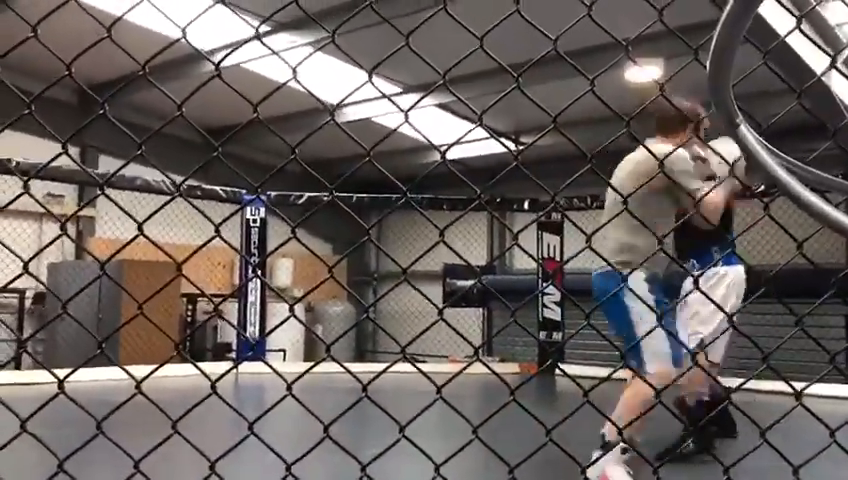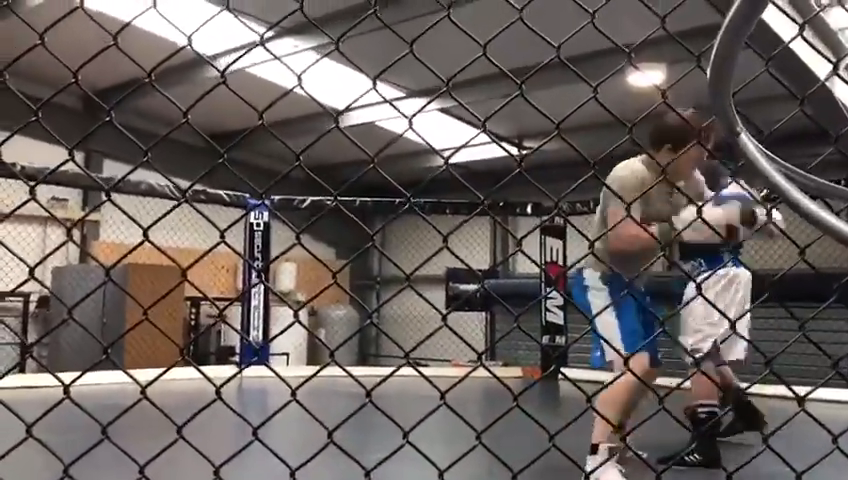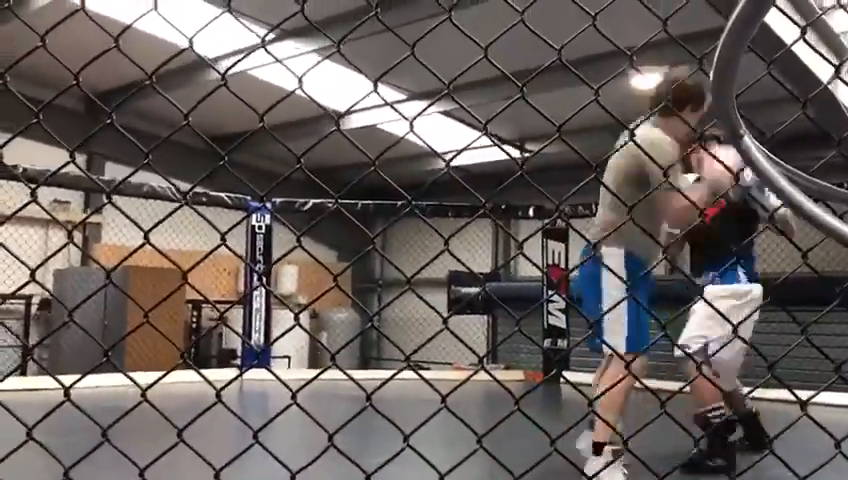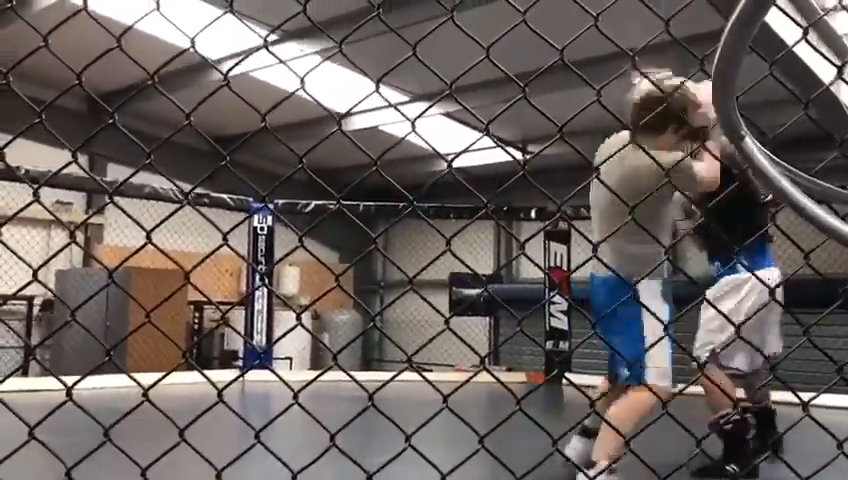
dt=0.2s
person 1, frame 1
left shoulder: (654, 161)
right shoulder: (672, 158)
right elbow: (710, 212)
right wrist: (725, 186)
left hip: (635, 278)
right hip: (626, 278)
left knee: (655, 364)
right knee: (660, 371)
left ankle: (617, 430)
person 1, frame 2
left shoulder: (685, 180)
right shoulder: (631, 176)
left elbow: (700, 227)
right elbow: (623, 241)
right wrist: (672, 230)
left hip: (628, 283)
right hip: (598, 280)
left knee: (641, 365)
right knee: (632, 367)
left ankle: (614, 438)
person 1, frame 3
left shoulder: (647, 134)
right shoulder: (659, 144)
right elbow: (676, 212)
right wrist: (711, 185)
left hip: (619, 259)
right hip: (616, 260)
left knee: (625, 357)
right knee: (625, 358)
left ankle: (599, 438)
person 1, frame 4
left shoulder: (620, 144)
right shoulder: (660, 164)
right elbow: (710, 177)
right wrist: (709, 130)
left hip: (616, 282)
right hip: (632, 287)
left knee: (624, 377)
right knee: (653, 386)
left ankle: (585, 442)
person 2, frame 1
left shoulder: (703, 170)
left hip: (715, 272)
right hip: (705, 272)
left knee: (691, 347)
right knee: (701, 350)
left ankle: (697, 433)
right ankle: (719, 418)
person 2, frame 2
left shoulder: (711, 173)
left hip: (719, 274)
right hip: (710, 275)
left knee: (701, 353)
right knee: (713, 357)
left ankle: (703, 445)
right ankle: (746, 412)
person 2, frame 3
left shoulder: (737, 183)
left elbow: (788, 226)
right elbow: (677, 245)
left hip: (733, 290)
right hip: (717, 287)
left knee: (693, 356)
right knee: (720, 368)
left ankle: (719, 449)
right ankle: (754, 434)
person 2, frame 4
left shoulder: (727, 163)
right shoulder: (726, 173)
right elbow: (706, 236)
left hip: (741, 278)
right hip: (760, 275)
left knee: (712, 363)
right knee: (749, 364)
right ankle: (767, 433)
